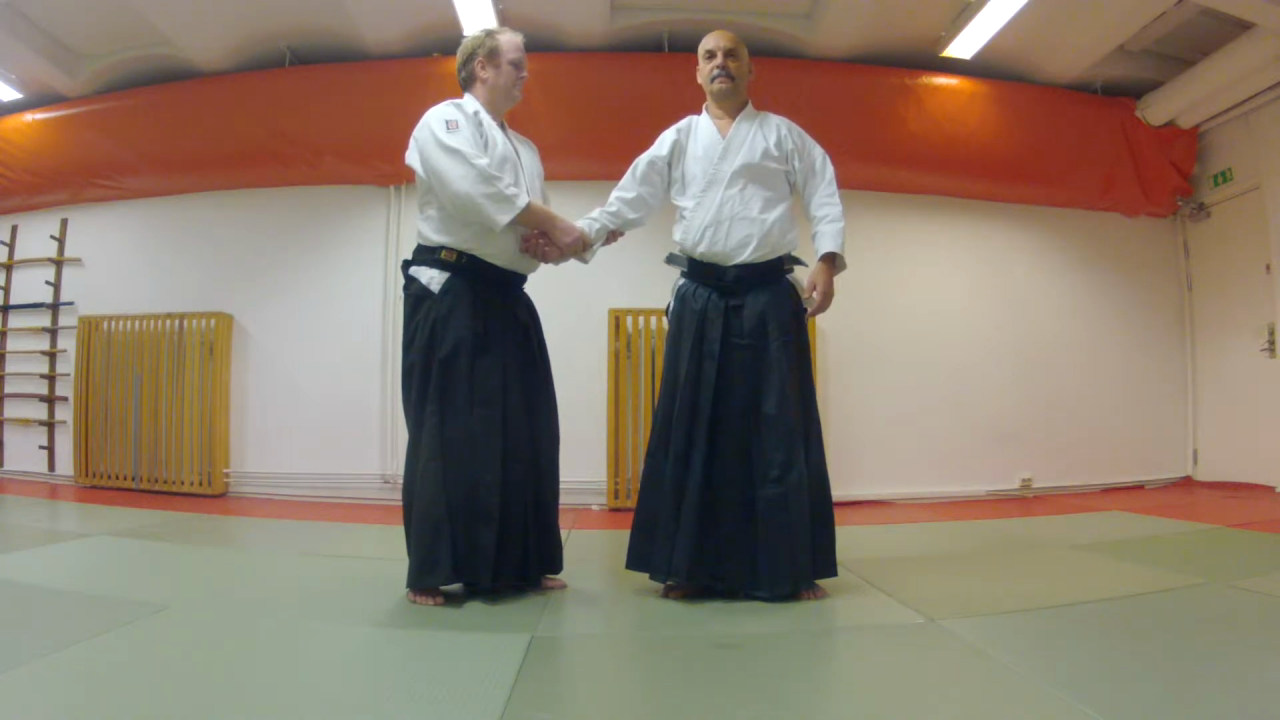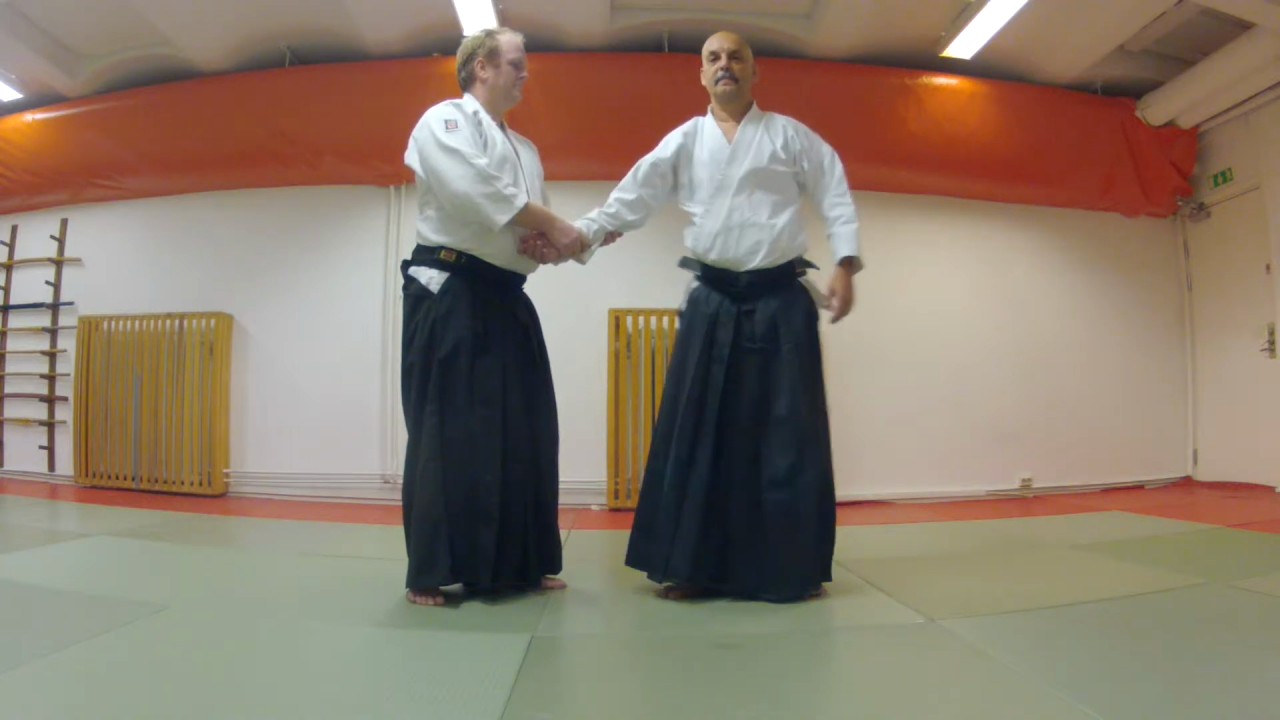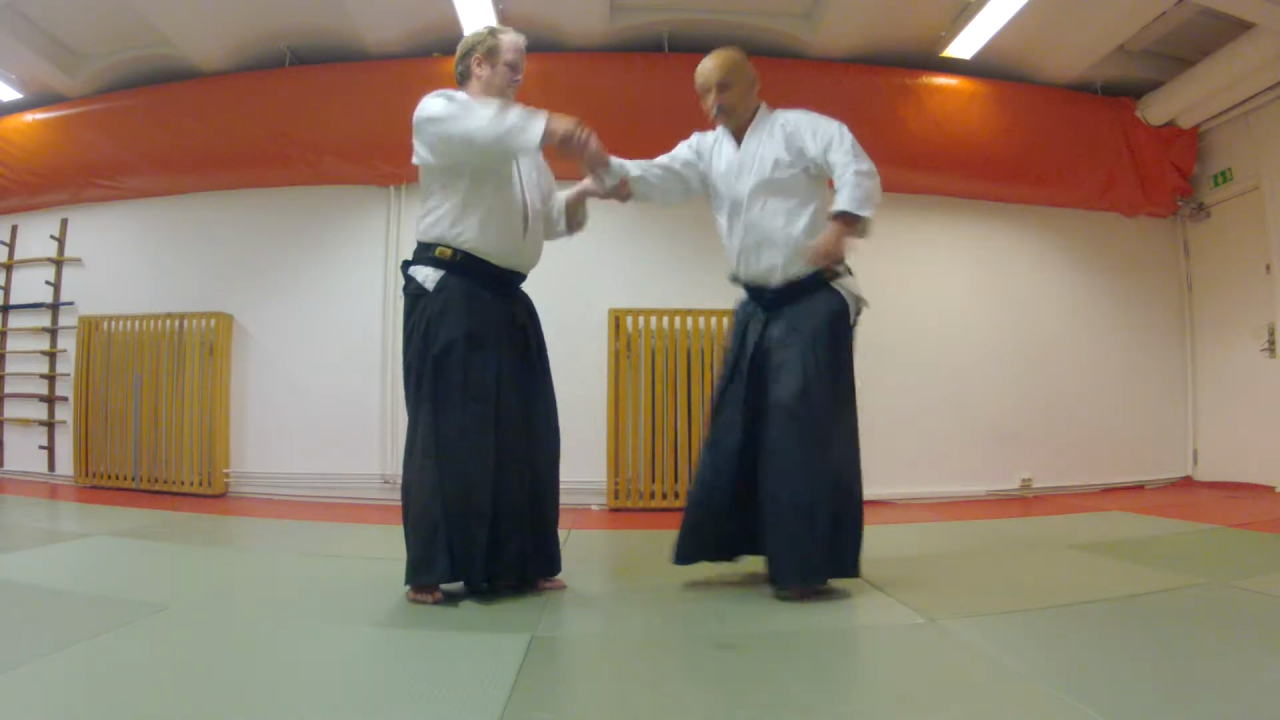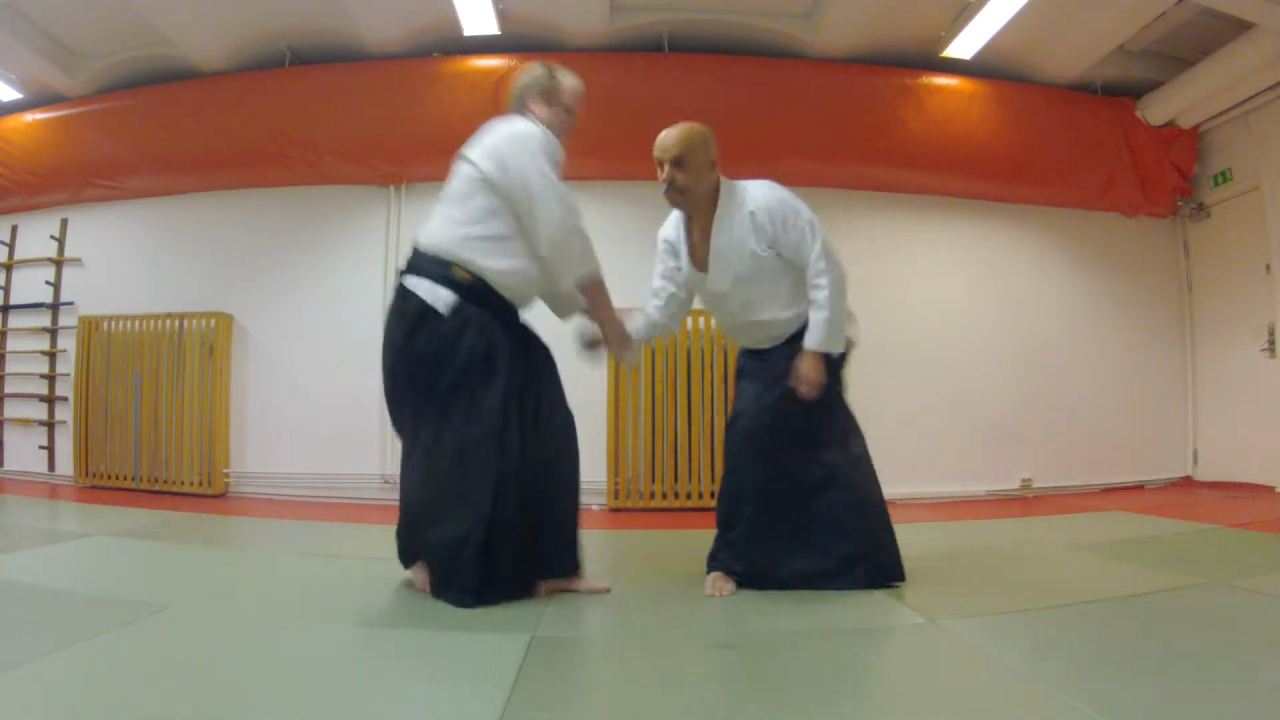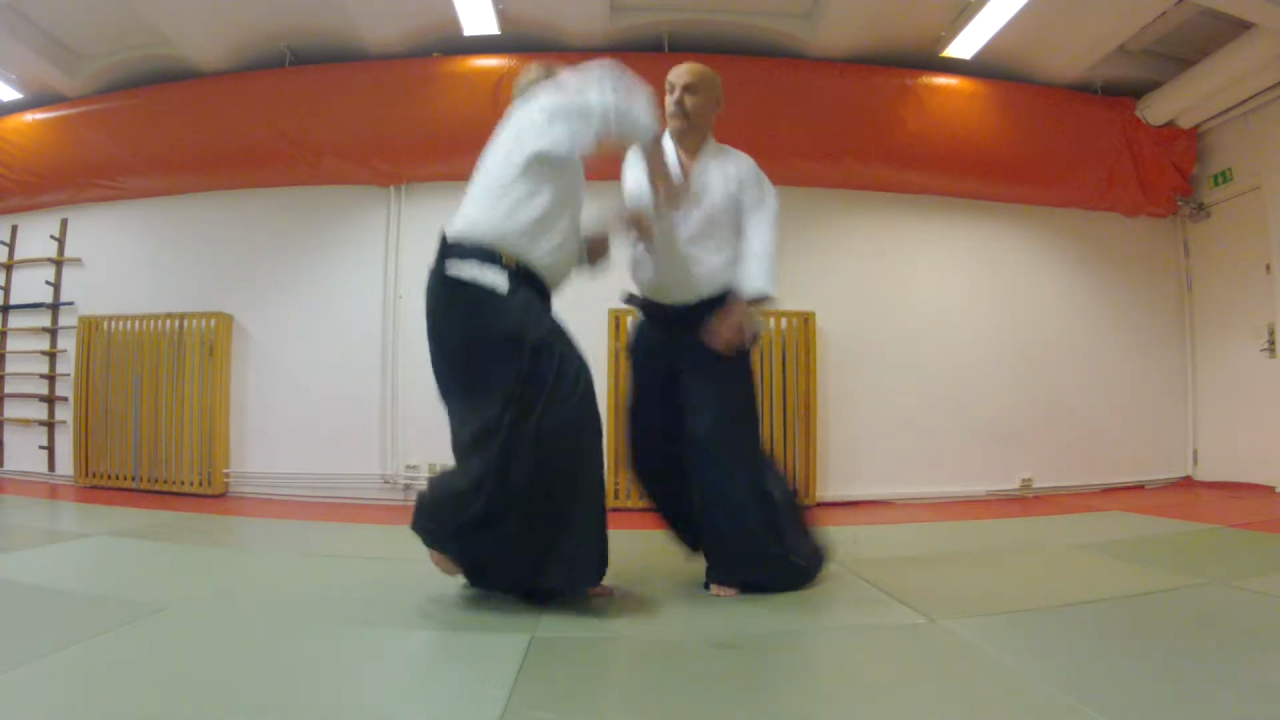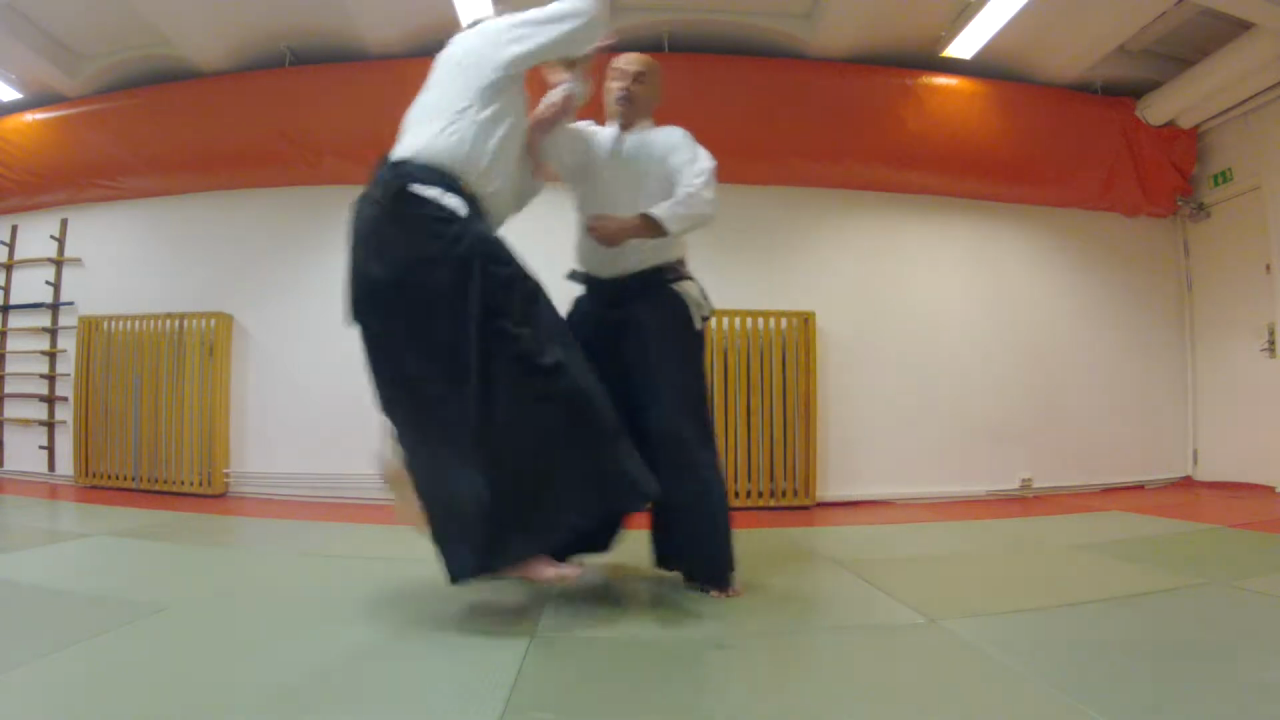
dt=0.3s
person 1, frame 1
left shoulder: (523, 148)
right shoulder: (446, 120)
left elbow: (537, 232)
right elbow: (475, 190)
left wrist: (571, 239)
right wrist: (554, 225)
left hip: (506, 299)
right hip: (450, 293)
left knee: (522, 433)
right knee: (449, 433)
left ankle: (517, 562)
right ankle: (430, 571)
person 1, frame 2
left shoulder: (524, 148)
right shoulder: (446, 120)
left elbow: (533, 229)
right elbow: (475, 189)
left wrist: (564, 235)
right wrist: (551, 224)
left hip: (505, 300)
right hip: (450, 294)
left knee: (522, 434)
right knee: (449, 433)
left ankle: (517, 563)
right ankle: (430, 571)
person 1, frame 3
left shoulder: (520, 141)
right shoulder: (440, 111)
left elbow: (545, 216)
right elbow: (489, 128)
left wrist: (581, 193)
right wrist: (555, 128)
left hip: (503, 297)
right hip: (451, 291)
left knee: (523, 429)
right knee: (450, 428)
left ankle: (515, 563)
right ankle: (429, 569)
person 1, frame 4
left shoulder: (524, 150)
right shoulder: (519, 138)
left elbow: (543, 262)
right elbow: (559, 236)
left wrist: (585, 309)
right wrist: (603, 309)
left hip: (478, 313)
right hip: (438, 308)
left knee: (539, 427)
right knee: (459, 439)
left ankle: (544, 565)
right ankle: (432, 556)
person 1, frame 5
left shoulder: (545, 150)
right shoulder: (547, 109)
left elbow: (552, 244)
right elbow: (613, 95)
left wrist: (590, 245)
right wrist: (657, 160)
left hip: (500, 294)
right hip: (483, 293)
left knee: (561, 410)
right knee: (539, 416)
left ankle: (545, 566)
right ankle: (450, 529)
person 1, frame 6
left shoulder: (491, 112)
left elbow: (505, 198)
left wrist: (537, 129)
left hip: (390, 224)
right hip: (423, 221)
right knee: (515, 352)
right ankle: (509, 541)
person 2, frame 1
left shoulder: (782, 134)
right shoulder: (677, 140)
left elbow: (823, 196)
right elbow: (629, 200)
left wrist: (827, 262)
left hip: (768, 295)
right hip: (700, 297)
left knee: (778, 429)
right knee: (692, 428)
left ankle: (791, 567)
right ankle: (691, 565)
person 2, frame 2
left shoulder: (790, 135)
right shoulder: (685, 141)
left elbow: (835, 194)
right elbow: (631, 197)
left wrist: (846, 265)
right wrist: (577, 234)
left hip: (781, 298)
right hip: (713, 299)
left knee: (789, 432)
right knee: (696, 430)
left ankle: (795, 569)
right ankle: (693, 565)
person 2, frame 3
left shoulder: (799, 127)
right shoulder: (703, 149)
left elbow: (856, 167)
right elbow: (651, 178)
left wrist: (841, 224)
right wrist: (603, 163)
left hip: (814, 300)
right hip: (758, 306)
left knee: (803, 423)
right knee: (738, 426)
left ankle: (806, 563)
right ankle: (740, 539)
person 2, frame 4
left shoulder: (766, 205)
right shoulder: (672, 235)
left elbow: (824, 274)
right elbow: (664, 310)
left wrist: (815, 354)
left hip: (807, 345)
right hip: (760, 351)
left knee: (755, 443)
right knee: (821, 454)
left ankle: (737, 561)
right ankle: (854, 562)
person 2, frame 5
left shoulder: (739, 168)
right shoulder: (644, 158)
left elbow: (759, 238)
right elbow: (641, 208)
left wrist: (742, 307)
right wrist: (643, 214)
left hip: (714, 321)
right hip: (657, 324)
left knee: (718, 441)
right knee: (655, 447)
left ankle: (744, 564)
person 2, frame 6
left shoulder: (673, 142)
right shoulder: (580, 139)
left elbow: (698, 200)
right elbow: (540, 144)
left wrist: (637, 224)
left hip: (658, 299)
right hip: (599, 301)
left knee: (675, 428)
left ankle: (708, 560)
